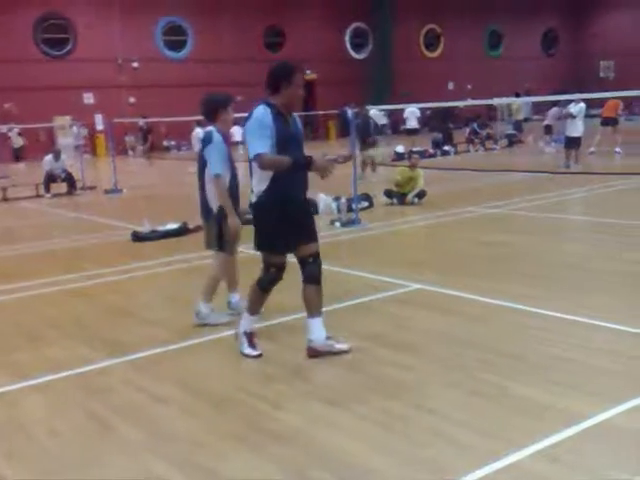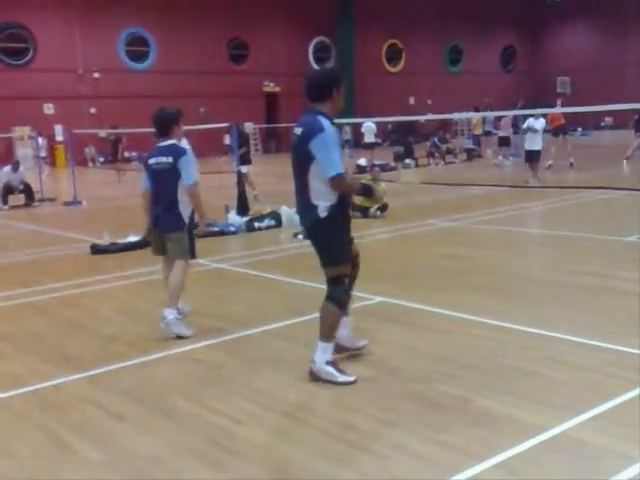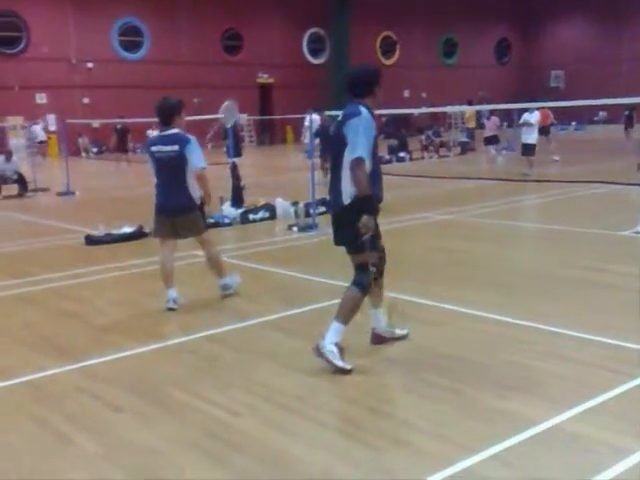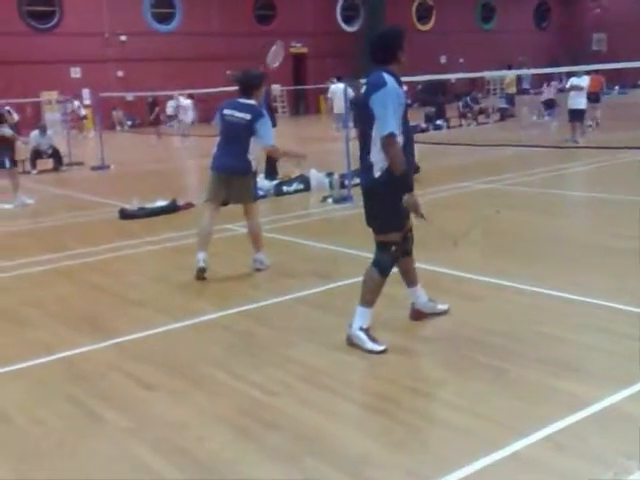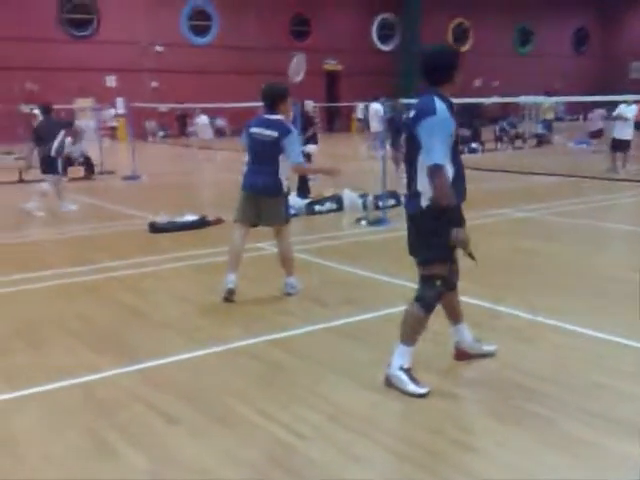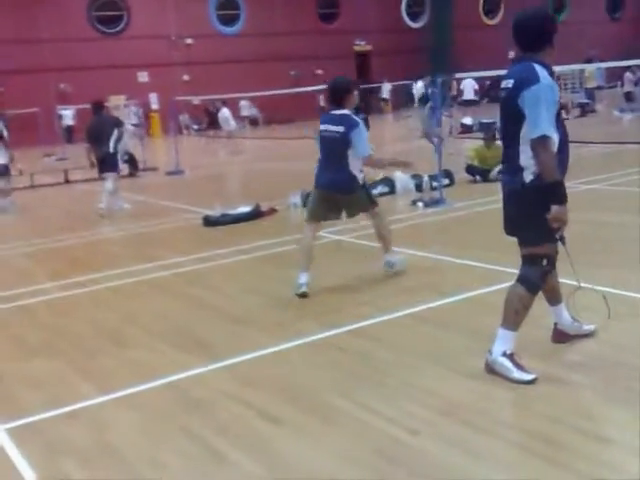
dt=0.7s
person 1, frame 1
left shoulder: (292, 119)
right shoulder: (261, 117)
right elbow: (264, 160)
left wrist: (326, 161)
right wrist: (308, 163)
left hip: (297, 202)
right hip: (271, 205)
left knee: (312, 266)
right knee: (273, 271)
left ankle: (317, 338)
right ankle: (246, 327)
person 1, frame 2
left shoulder: (306, 124)
right shoulder: (323, 129)
right elbow: (338, 181)
left wrist: (354, 185)
right wrist: (366, 190)
left hip: (321, 213)
right hip: (325, 216)
left knee: (350, 264)
right knee: (340, 284)
left ankle: (342, 337)
right ankle: (321, 362)
person 1, frame 3
left shoulder: (351, 115)
right shoulder: (361, 116)
right elbow: (358, 166)
right wrist: (366, 209)
left hip: (350, 203)
right hip: (354, 206)
left knee: (377, 260)
right knee: (366, 274)
left ankle: (380, 327)
right ankle: (330, 342)
person 1, frame 4
left shoulder: (377, 83)
right shoulder: (388, 86)
right elbow: (390, 142)
right wrist: (407, 186)
left hip: (383, 178)
right hip: (385, 180)
left knee: (403, 239)
right knee: (387, 252)
left ankle: (419, 302)
right ankle: (358, 328)
person 1, frame 5
left shoulder: (426, 107)
right shoulder: (438, 112)
right elbow: (437, 172)
right wrist: (455, 221)
left hip: (430, 208)
right hip: (433, 211)
left knee: (448, 276)
right knee: (431, 288)
left ankle: (465, 342)
right ankle: (398, 367)
person 1, frame 6
left shoulder: (513, 77)
right shoulder: (539, 80)
right elbow: (541, 145)
right wrist: (558, 197)
left hip: (518, 182)
right hip: (534, 186)
left knee: (545, 257)
right knee: (535, 268)
left ankle: (564, 324)
right ankle: (500, 353)
person 2, frame 1
left shoulder: (217, 138)
right shoulder: (215, 140)
right elbow: (218, 181)
right wrist: (231, 214)
left hip: (222, 208)
right hip: (218, 210)
left knee: (230, 253)
right knee: (222, 256)
left ankle: (234, 300)
right ankle: (203, 309)
person 2, frame 2
left shoulder: (150, 157)
right shoulder: (182, 153)
left elbow: (146, 193)
right elbow: (192, 189)
left wrist: (150, 220)
right wrist: (202, 216)
left hip: (159, 218)
right hip: (179, 219)
left knee: (169, 262)
right knee: (180, 266)
left ankle: (175, 307)
right ankle: (170, 315)
person 2, frame 3
left shoulder: (152, 144)
right shoulder: (186, 140)
right elbow: (199, 173)
right wrist: (207, 194)
left hip: (163, 203)
right hip: (187, 202)
left knee: (167, 247)
right knee: (206, 242)
left ankle: (171, 295)
right ankle: (225, 281)
person 2, frame 4
left shoulder: (225, 107)
right shoulder: (258, 114)
right elbow: (270, 149)
right wrist: (291, 154)
left hip: (219, 165)
right hip: (242, 168)
left knee: (210, 210)
right knee: (251, 212)
left ankle: (201, 259)
right ankle: (259, 257)
person 2, frame 5
left shoulder: (252, 124)
right shoulder: (286, 130)
right elbow: (298, 167)
right wrist: (324, 170)
left hip: (250, 185)
right hip: (273, 188)
left knee: (240, 231)
right knee: (282, 233)
left ankle: (230, 281)
right ankle: (290, 281)
person 2, frame 6
left shoulder: (324, 121)
right shoulder: (353, 124)
right elbow: (368, 160)
right wrist: (394, 163)
left hip: (323, 183)
right hip: (349, 183)
left knee: (310, 227)
right knee: (376, 214)
left ankle: (303, 280)
right ankle: (390, 258)
